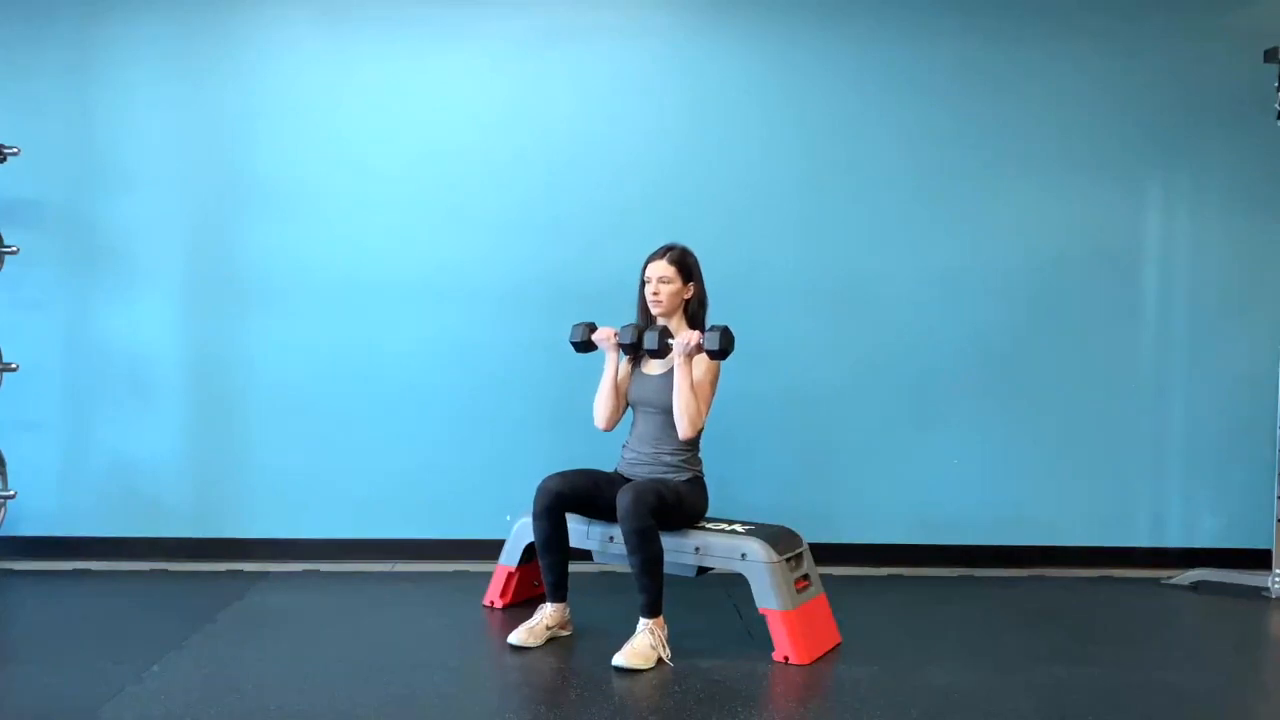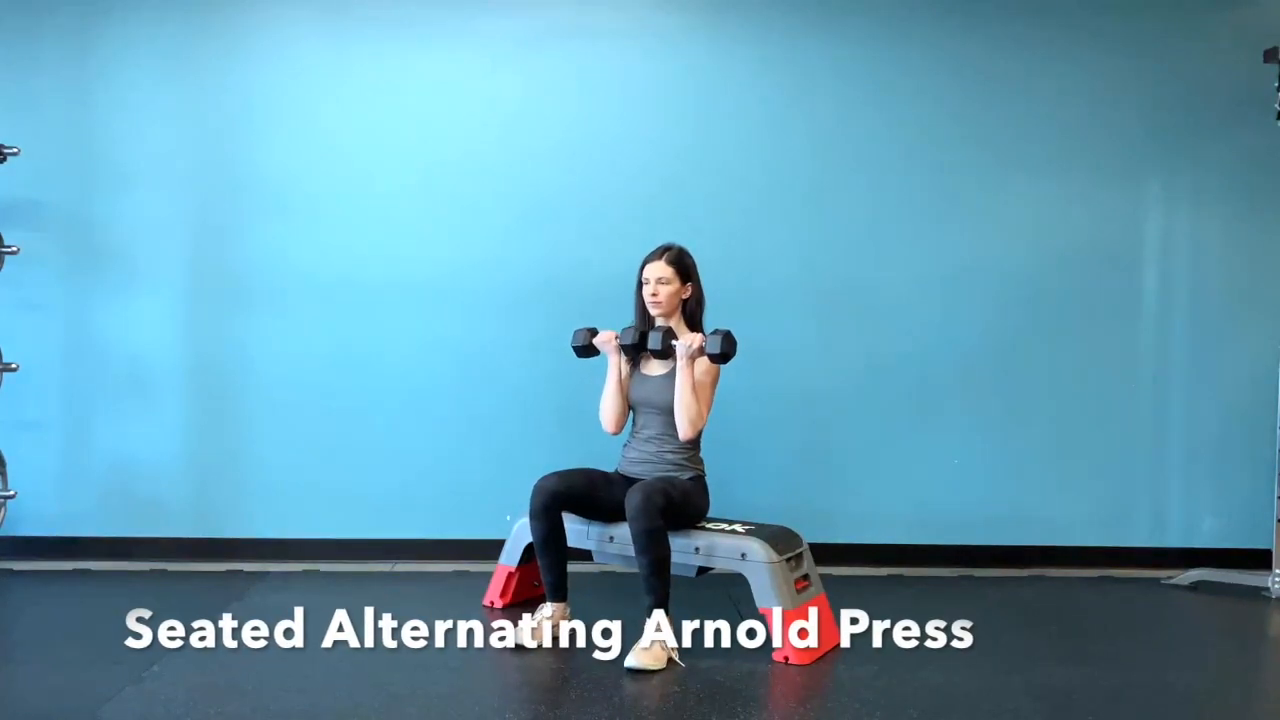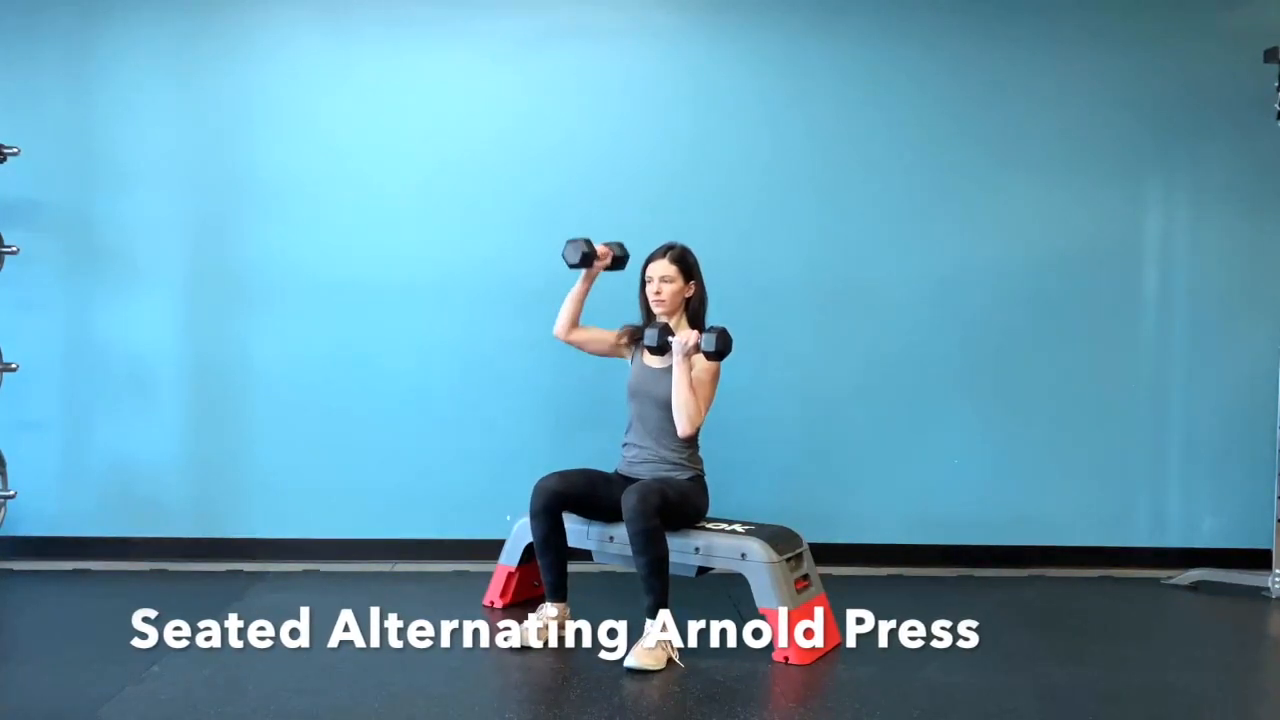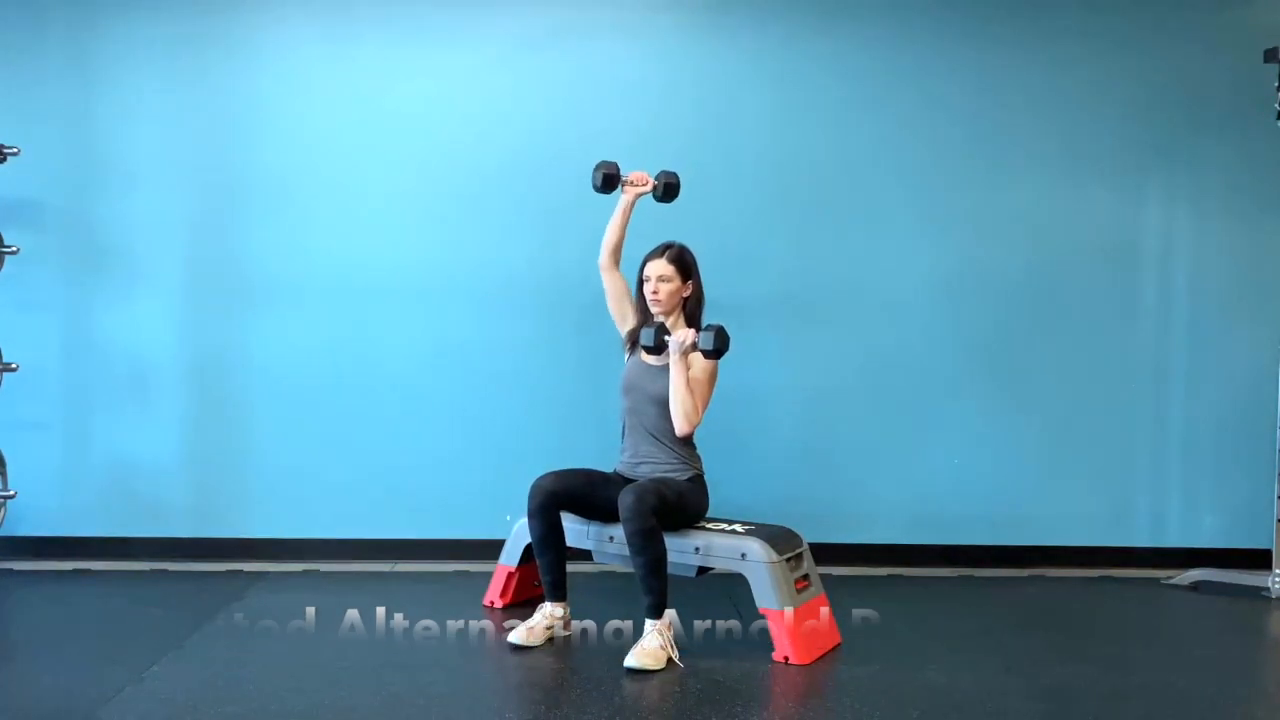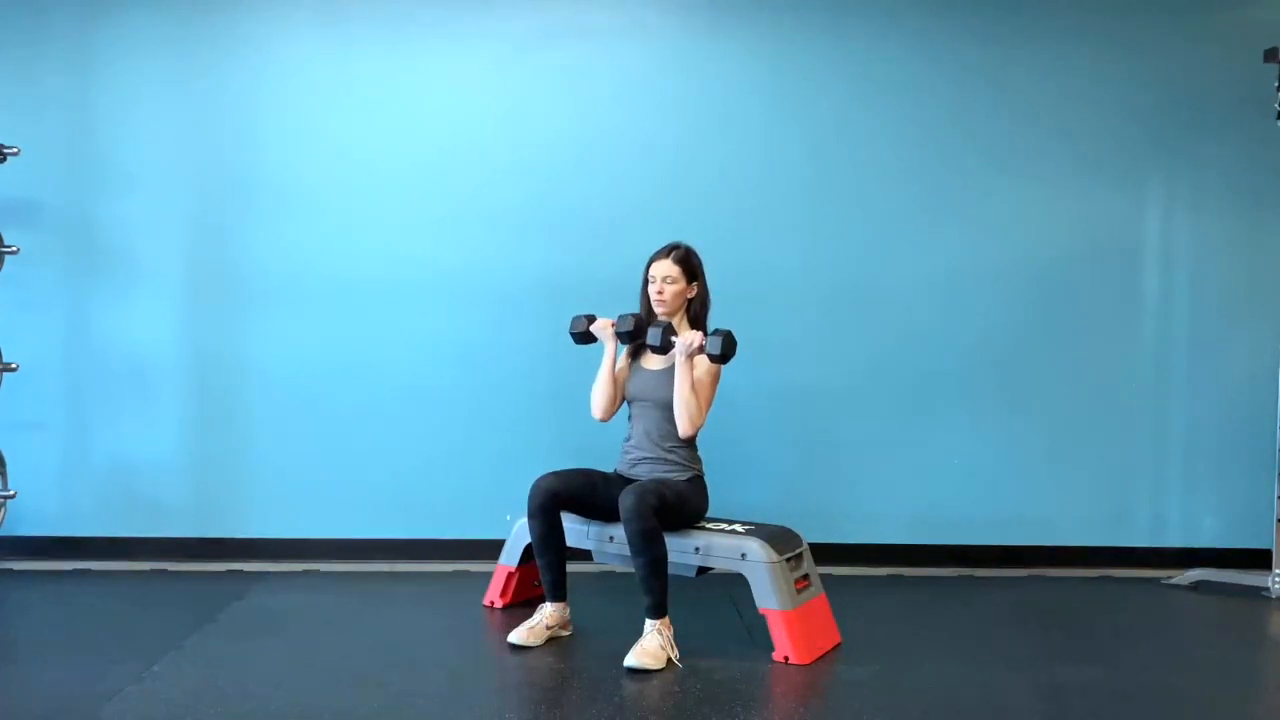
dt=1s
person 1, frame 1
left shoulder: (700, 352)
right shoulder: (637, 348)
left elbow: (687, 429)
right elbow: (605, 420)
left wrist: (682, 360)
right wrist: (611, 357)
left hip: (680, 486)
right hip: (626, 477)
left knee: (634, 500)
right knee: (551, 489)
left ankle: (651, 627)
right ankle: (555, 610)
person 1, frame 2
left shoulder: (700, 352)
right shoulder: (634, 348)
left elbow: (688, 430)
right elbow: (612, 424)
left wrist: (685, 362)
right wrist: (612, 360)
left hip: (682, 486)
right hip: (627, 478)
left knee: (643, 501)
right knee: (547, 490)
right ankle: (555, 608)
person 1, frame 3
left shoulder: (702, 351)
right shoulder: (635, 340)
left elbow: (686, 426)
right elbow: (564, 331)
left wrist: (682, 358)
right wrist: (589, 275)
left hip: (680, 485)
right hip: (627, 476)
left knee: (639, 500)
right knee: (548, 489)
left ankle: (657, 630)
right ankle: (555, 607)
person 1, frame 4
left shoulder: (699, 352)
right shoulder: (635, 334)
left elbow: (684, 425)
right elbow: (607, 263)
left wrist: (678, 356)
right wrist: (628, 200)
left hip: (680, 486)
right hip: (626, 478)
left knee: (637, 502)
right knee: (545, 489)
left ankle: (658, 627)
right ankle: (555, 609)
person 1, frame 5
left shoulder: (702, 351)
right shoulder: (637, 347)
left elbow: (688, 427)
right elbow: (601, 410)
left wrist: (683, 360)
right wrist: (609, 347)
left hip: (680, 485)
right hip: (626, 477)
left knee: (637, 502)
right knee: (545, 489)
left ankle: (658, 628)
right ankle: (555, 610)
